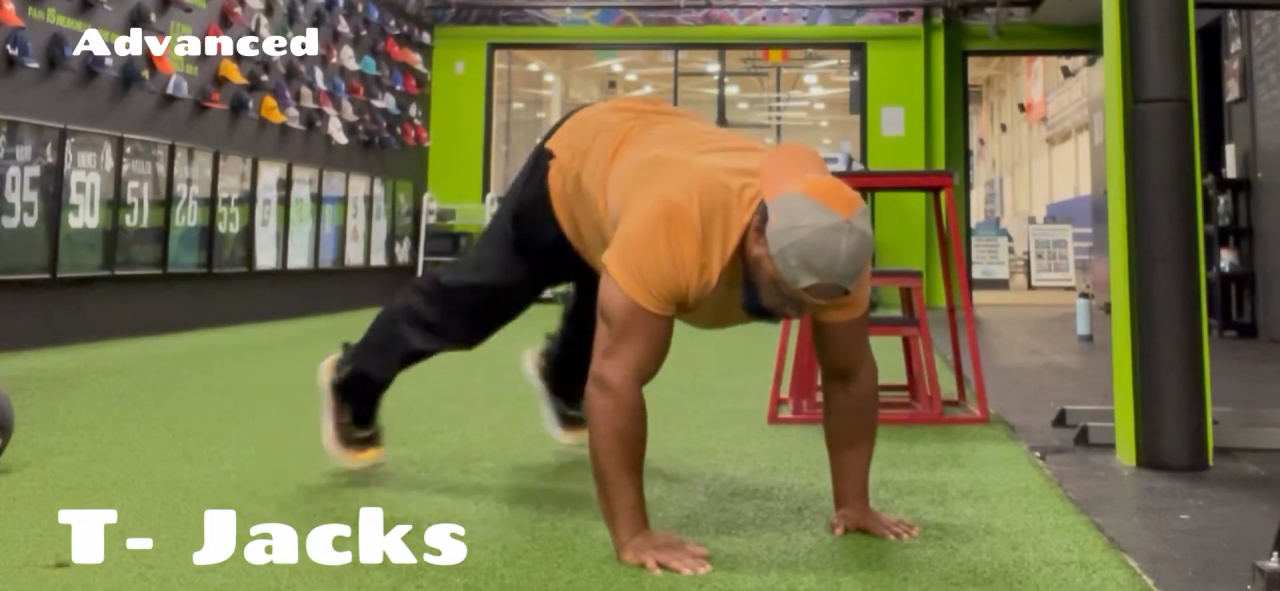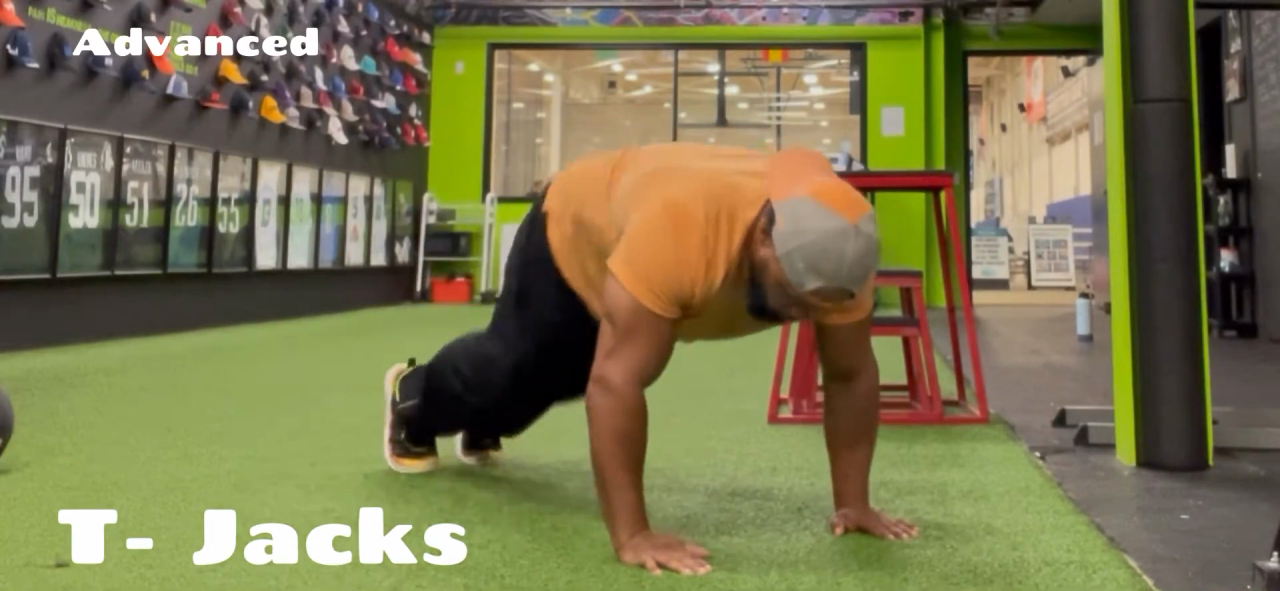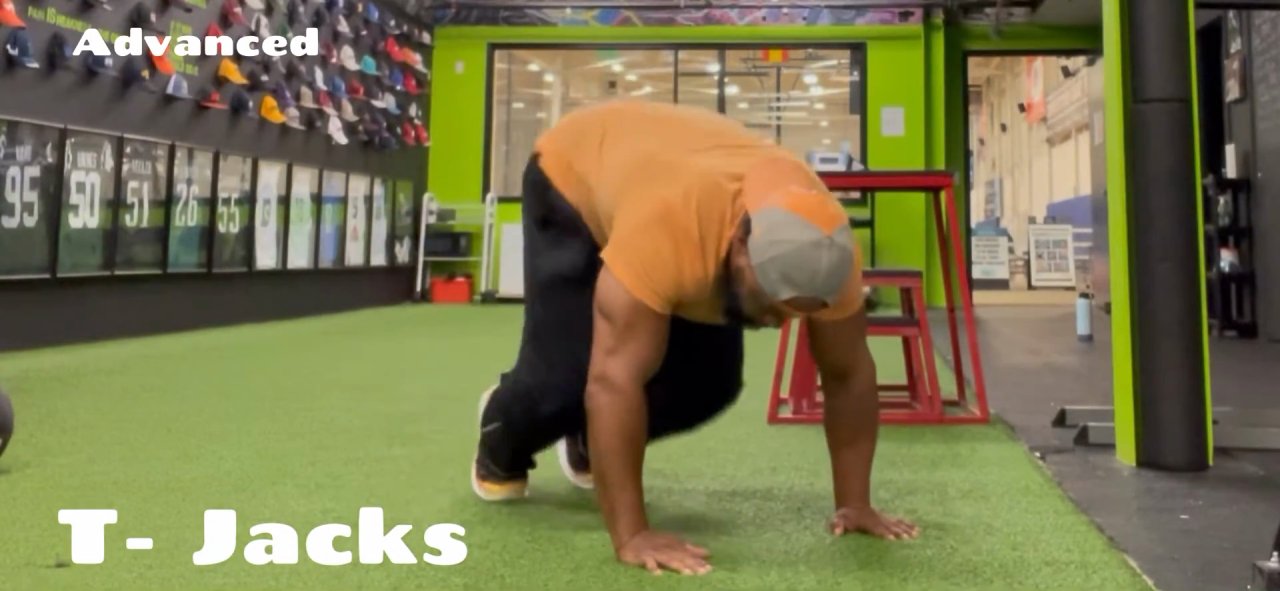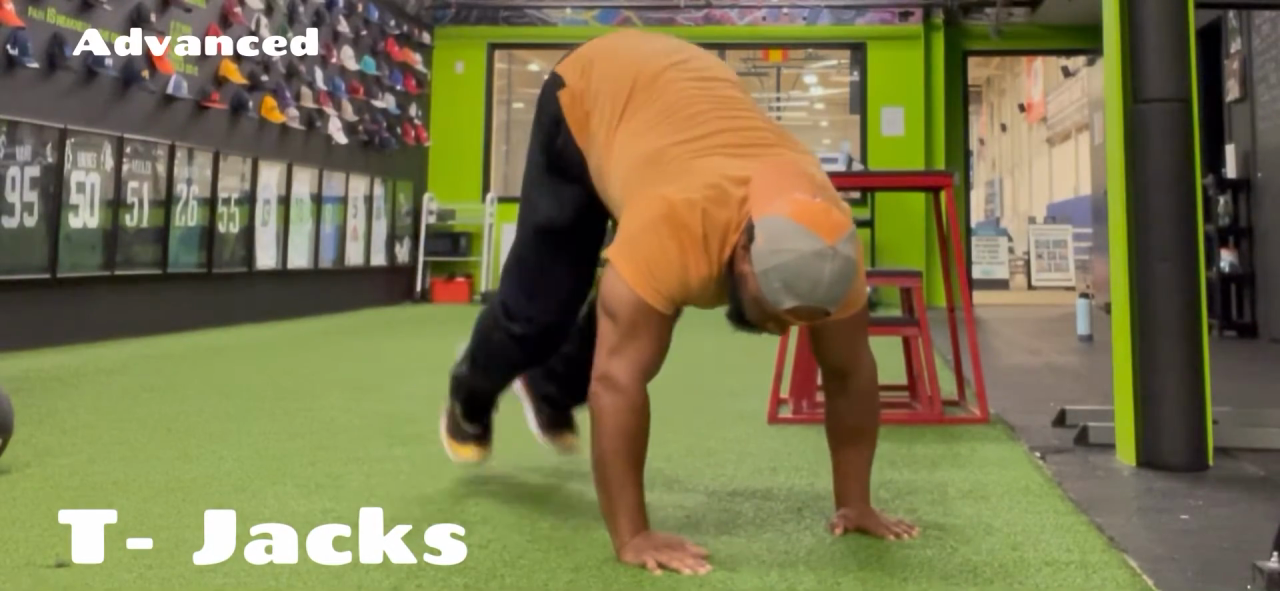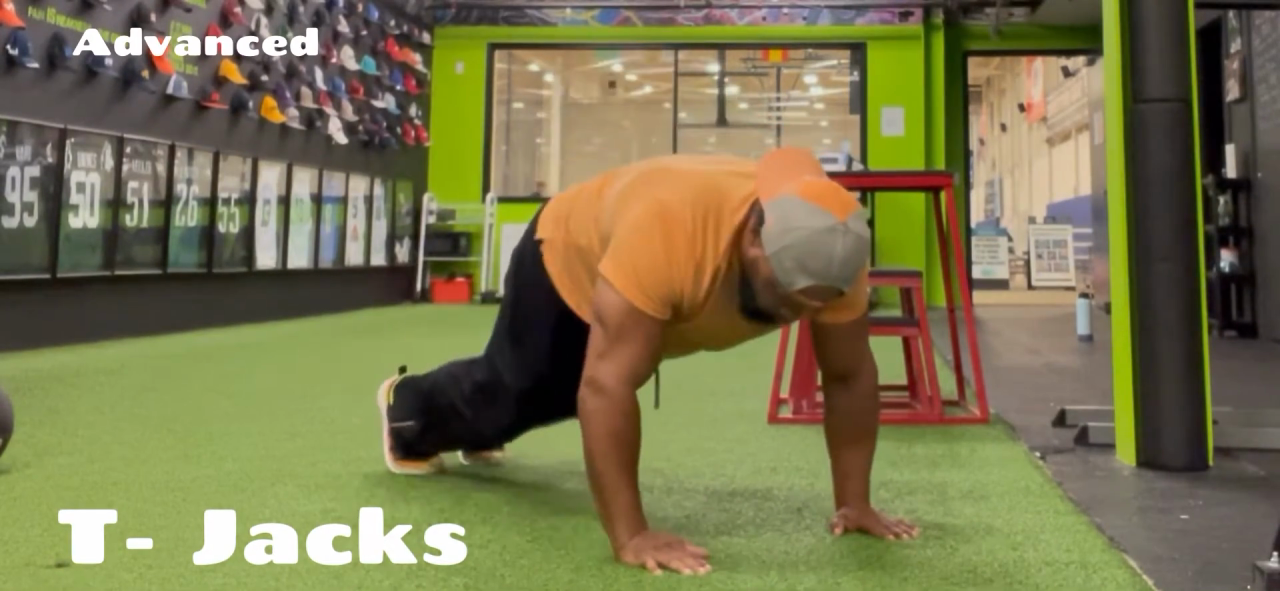
dt=0.4s
person 1, frame 1
left shoulder: (828, 245)
right shoulder: (674, 226)
left elbow: (850, 372)
right elbow: (613, 378)
left wrist: (854, 502)
right wrist: (631, 535)
right hip: (581, 169)
right knee: (468, 300)
left ankle: (562, 384)
right ankle: (353, 379)
person 1, frame 2
left shoulder: (830, 254)
right shoulder: (679, 230)
left elbow: (852, 376)
right elbow: (615, 383)
left wrist: (854, 504)
right wrist: (631, 536)
right hip: (578, 231)
left knee: (564, 380)
right knee: (509, 371)
left ankle: (479, 425)
right ankle: (414, 396)
person 1, frame 3
left shoulder: (818, 244)
right shoulder: (666, 224)
left elbow: (848, 375)
right elbow: (613, 381)
left wrist: (855, 503)
right wrist: (632, 535)
right hip: (573, 176)
left knee: (708, 385)
right knee: (567, 373)
left ankle: (586, 436)
right ankle: (504, 444)
person 1, frame 4
left shoulder: (821, 244)
right shoulder: (676, 225)
left elbow: (849, 372)
right elbow: (617, 379)
left wrist: (855, 503)
right wrist: (631, 537)
left knee: (649, 321)
right knee: (541, 301)
left ankle: (550, 386)
right ankle: (472, 396)
person 1, frame 5
left shoulder: (827, 248)
right shoulder: (668, 233)
left elbow: (851, 377)
right elbow: (605, 386)
left wrist: (856, 504)
right wrist: (631, 536)
right hip: (572, 258)
left knee: (557, 397)
right knee: (510, 396)
left ankle: (477, 425)
right ankle: (408, 409)
